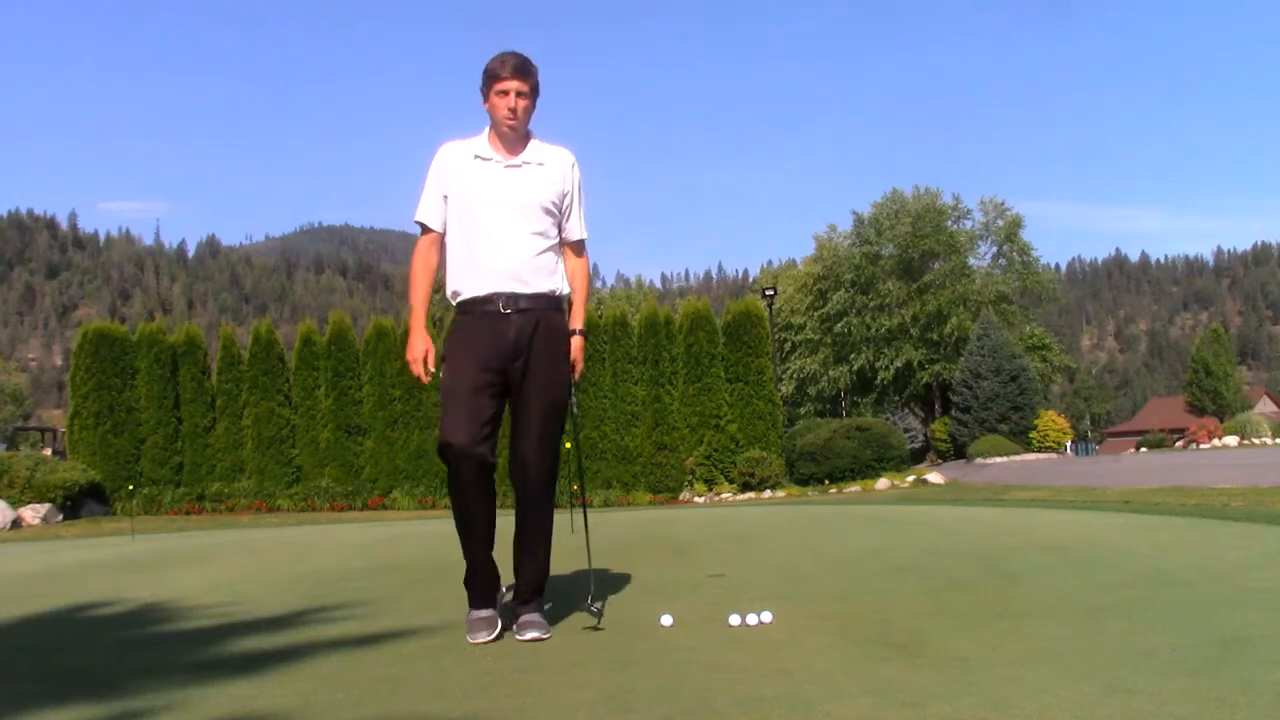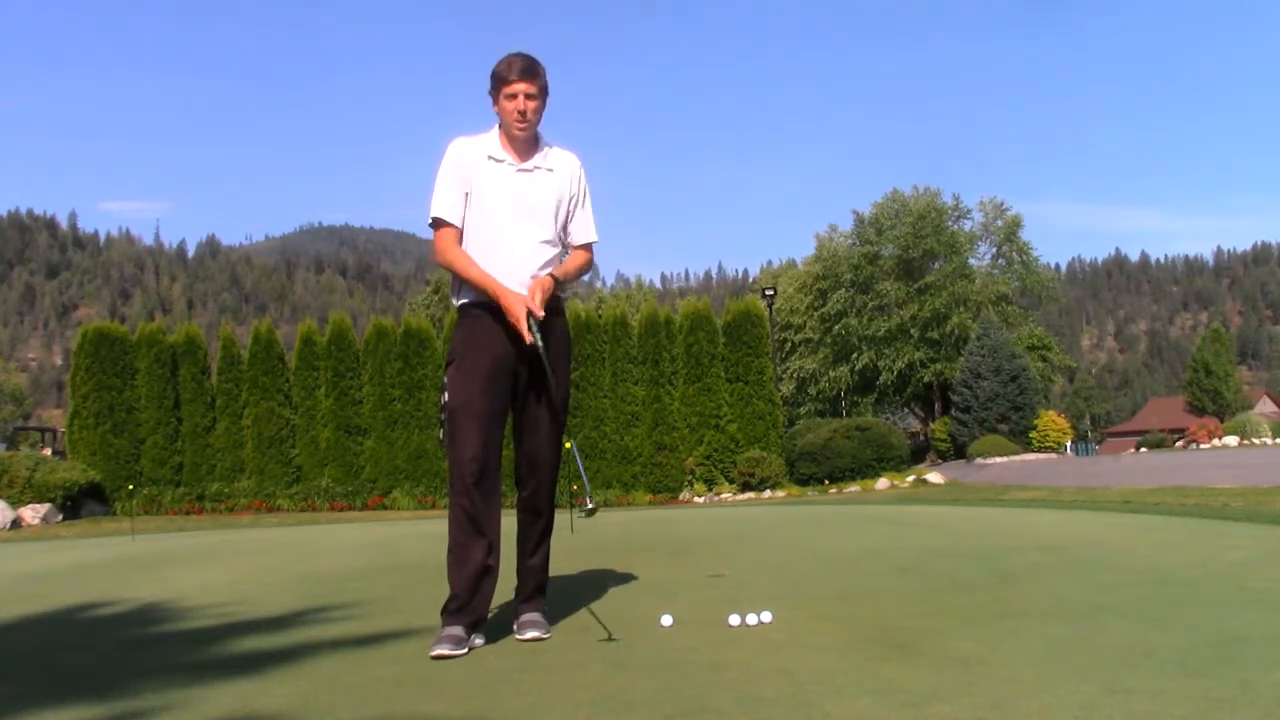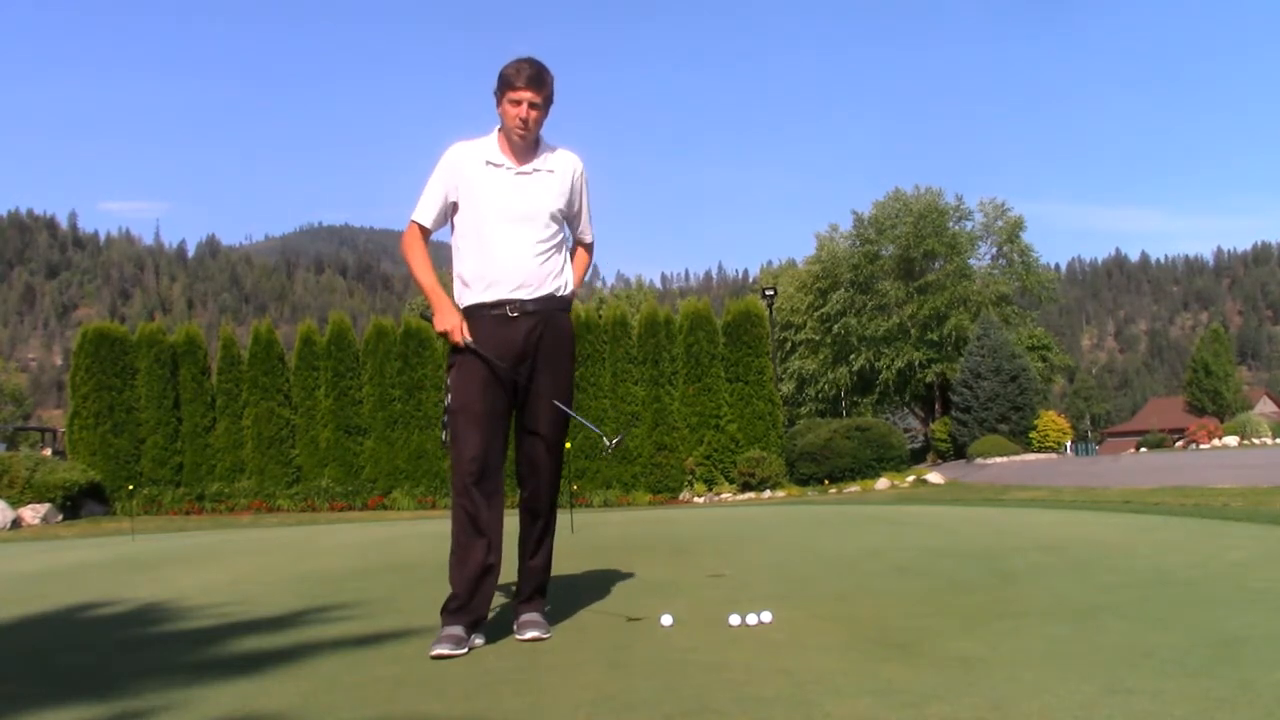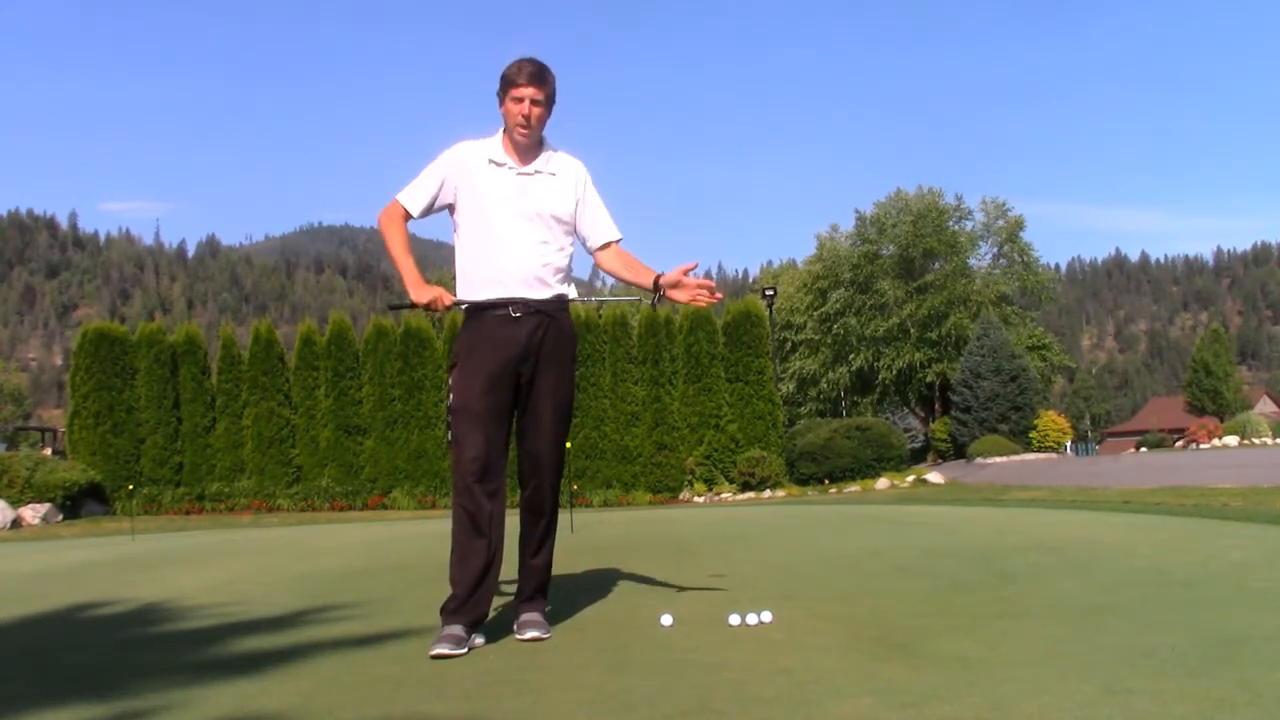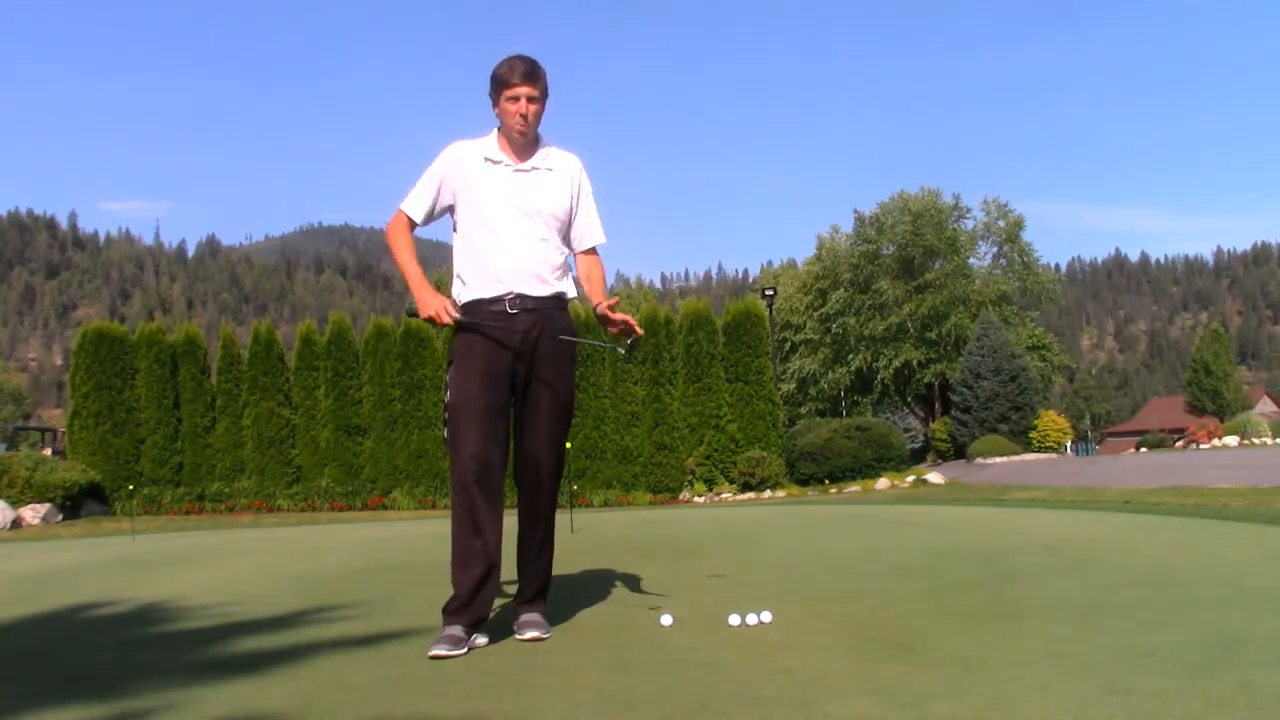
dt=1s
person 1, frame 1
left shoulder: (561, 164)
right shoulder: (451, 159)
left elbow: (575, 252)
right elbow: (428, 245)
left wrist: (577, 330)
right wrist: (417, 328)
left hip: (542, 322)
right hip: (476, 322)
left knee: (535, 465)
right knee: (462, 446)
left ankle: (529, 601)
right ankle: (483, 591)
person 1, frame 2
left shoulder: (567, 166)
right shoulder: (463, 154)
left elbow: (583, 252)
right elbow: (445, 245)
left wrist: (548, 281)
right wrist: (503, 293)
left hip: (546, 324)
right hip: (483, 321)
left knee: (540, 466)
right knee: (472, 464)
left ankle: (531, 602)
right ankle: (464, 614)
person 1, frame 3
left shoulder: (569, 168)
right shoulder: (461, 159)
left elbow: (583, 242)
right elbow: (414, 235)
left wrist: (565, 296)
right wrist: (441, 303)
left hip: (547, 324)
right hip: (479, 324)
left knee: (542, 467)
right knee: (475, 466)
left ankle: (531, 603)
right ankle: (463, 615)
person 1, frame 4
left shoulder: (571, 172)
right shoulder: (463, 160)
left elbow: (606, 249)
right elbow: (392, 216)
left wrist: (659, 283)
right wrist: (416, 282)
left hip: (550, 327)
right hip: (486, 325)
left knee: (542, 467)
right knee: (476, 467)
left ankle: (531, 602)
right ankle: (464, 614)
person 1, frame 5
left shoulder: (569, 168)
right shoulder: (459, 160)
left elbow: (588, 252)
right elbow: (398, 225)
left wrist: (603, 305)
right wrist: (423, 291)
left hip: (548, 324)
right hip: (481, 323)
left knee: (541, 467)
right knee: (473, 464)
left ankle: (532, 602)
right ankle: (466, 614)
